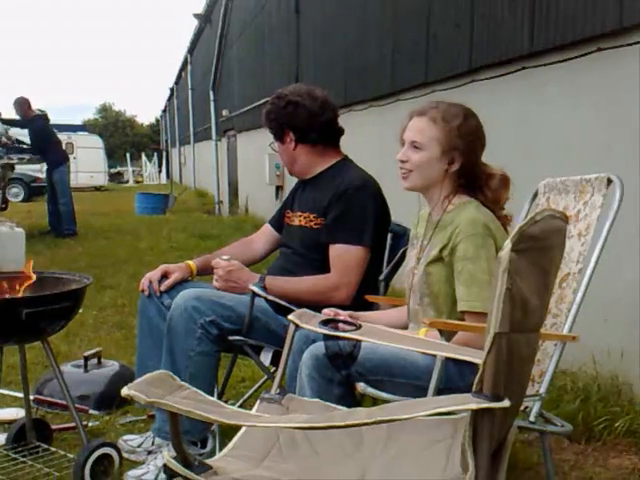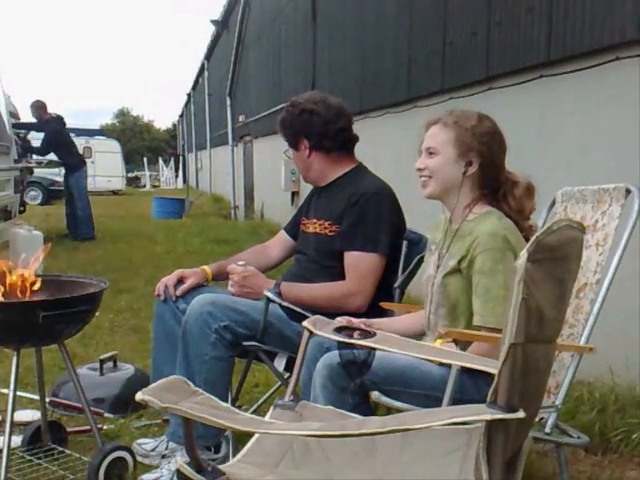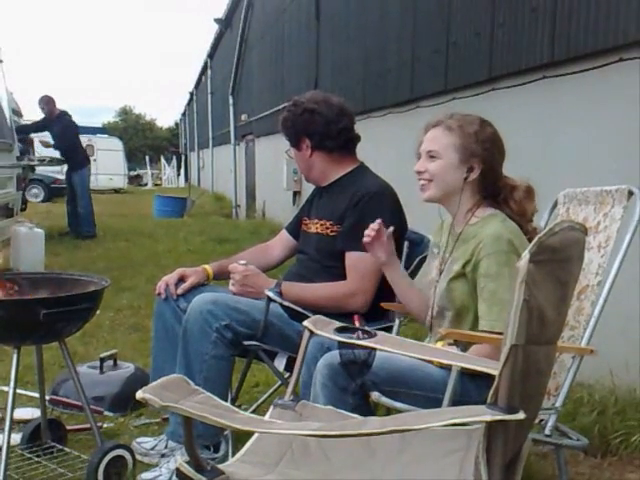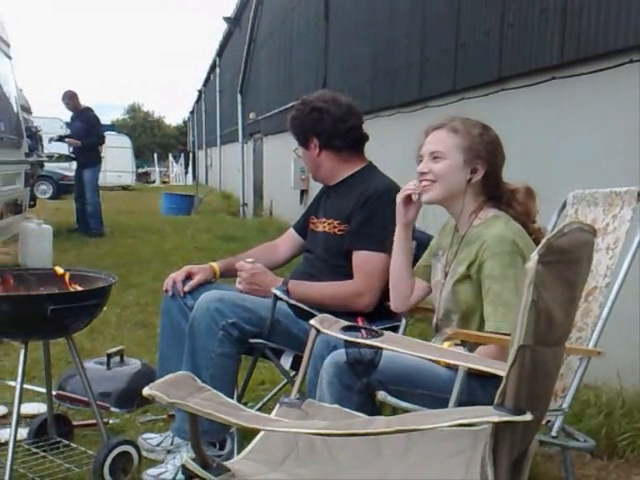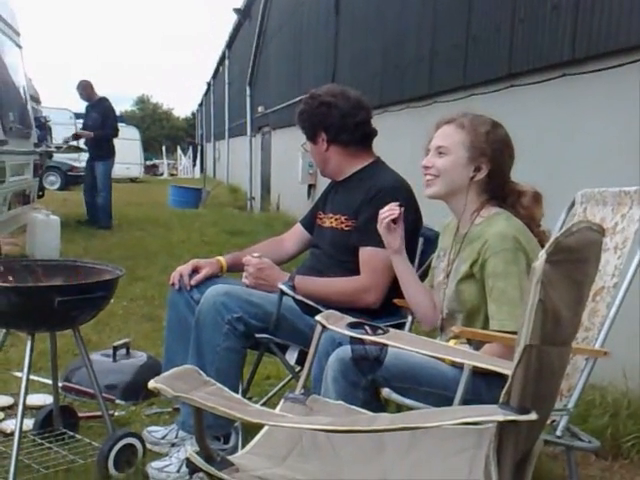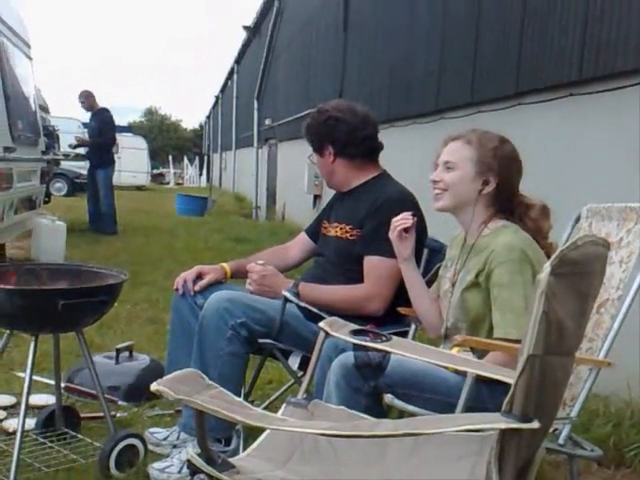
dt=0.5s
person 1, frame 1
left shoulder: (354, 189)
right shoulder: (305, 187)
left elbow: (341, 289)
right elbow: (257, 243)
left wrist: (255, 283)
right wrist: (192, 265)
right hip: (275, 300)
left knee: (193, 307)
right knee: (160, 292)
left ankle: (187, 441)
right ankle: (164, 420)
person 1, frame 2
left shoulder: (369, 196)
right shoulder: (320, 194)
left elbow: (356, 296)
right elbow: (273, 249)
left wrist: (270, 289)
right wrist: (207, 270)
right hip: (290, 307)
left knee: (208, 313)
right knee: (175, 297)
left ankle: (199, 445)
right ankle: (179, 426)
person 1, frame 3
left shoulder: (371, 196)
right shoulder: (323, 194)
left elbow: (357, 296)
right elbow: (274, 248)
left wrist: (272, 289)
right wrist: (207, 270)
right hip: (292, 306)
left knee: (209, 311)
right knee: (175, 297)
left ankle: (199, 445)
right ankle: (178, 424)
person 1, frame 4
left shoulder: (377, 195)
right shoulder: (330, 193)
left elbow: (364, 295)
right elbow: (281, 247)
left wrist: (279, 287)
right wrist: (215, 268)
right hip: (299, 305)
left knee: (215, 309)
right knee: (183, 294)
left ankle: (205, 442)
right ankle: (183, 423)
person 1, frame 5
left shoulder: (386, 191)
right shoulder: (338, 188)
left elbow: (370, 291)
right elbow: (288, 242)
left wrist: (285, 282)
right wrist: (221, 262)
right hip: (304, 299)
left knee: (223, 302)
right knee: (189, 287)
left ankle: (210, 436)
right ankle: (187, 414)
person 1, frame 6
left shoulder: (391, 203)
right shoulder: (343, 198)
left elbow: (374, 300)
right elbow: (292, 250)
left wrist: (289, 289)
right wrist: (226, 269)
right hip: (310, 307)
left knee: (225, 308)
right knee: (194, 292)
left ankle: (211, 440)
right ankle: (190, 419)
person 2, frame 1
left shoulder: (471, 224)
right shoulder: (427, 218)
left elbow: (477, 337)
left wrist: (393, 344)
right wrist: (357, 318)
left hip: (462, 366)
right hip: (426, 351)
left knee: (322, 358)
right knee: (308, 338)
person 2, frame 2
left shoulder: (491, 235)
right shoulder: (446, 228)
left elbow: (492, 349)
left wrist: (415, 355)
right wrist: (371, 325)
left hip: (478, 378)
right hip: (443, 361)
left knee: (336, 367)
right knee: (322, 346)
person 2, frame 3
left shoulder: (495, 238)
right shoulder: (448, 229)
left elbow: (495, 352)
right elbow: (428, 311)
left wrist: (415, 356)
right wrist: (387, 261)
left hip: (480, 380)
right hip: (442, 361)
left knee: (337, 367)
right knee: (323, 345)
person 2, frame 4
left shoulder: (499, 239)
right shoulder: (450, 230)
left elbow: (501, 352)
right elbow: (401, 301)
left wrist: (429, 358)
right wrist: (403, 227)
left hip: (487, 382)
right hip: (449, 362)
left knee: (343, 366)
right knee: (329, 343)
person 2, frame 5
left shoulder: (500, 236)
right shoulder: (453, 229)
left elbow: (507, 350)
right elbow: (431, 318)
left wrist: (438, 361)
right wrist: (396, 251)
left hip: (491, 380)
right hip: (456, 361)
left knee: (348, 362)
person 2, frame 6
left shoulder: (508, 248)
right shoulder: (461, 241)
left elbow: (511, 359)
right elbow: (437, 327)
left wrist: (441, 372)
right wrist: (405, 260)
left hip: (495, 389)
right hip: (459, 369)
left knee: (352, 368)
right knee: (339, 348)
person 3, frame 1
left shoulder: (38, 126)
right shoulder: (32, 119)
left elbow: (35, 150)
right elbow: (17, 123)
left hip: (59, 163)
right hip: (52, 163)
left knee: (63, 198)
right knee: (52, 197)
left ankle: (69, 229)
right ankle: (56, 228)
person 3, frame 2
left shoulder: (53, 128)
right shoulder: (48, 123)
left elbow: (43, 151)
right elbow: (31, 126)
left wrist: (22, 145)
right wrist: (12, 125)
left hip: (76, 167)
right hip: (70, 166)
left knee: (81, 201)
right knee: (70, 201)
left ankle: (87, 233)
right ankle: (73, 231)
person 3, frame 3
left shoulder: (67, 122)
right shoulder: (49, 121)
left elbow: (73, 145)
right elbow: (31, 128)
left wrist: (52, 145)
left hip: (80, 165)
right hip: (71, 165)
left knee: (82, 200)
right knee: (71, 199)
left ankle: (89, 231)
right ankle: (75, 229)
person 3, frame 4
left shoulder: (90, 117)
right shoulder: (74, 117)
left elbow: (100, 140)
left wrist: (80, 143)
right wrist: (60, 138)
left hip: (91, 163)
right hip: (80, 163)
left knee: (91, 198)
right knee: (79, 197)
left ankle: (97, 229)
right ankle: (82, 226)
person 3, frame 5
left shoulder: (106, 107)
right shoulder: (89, 108)
left elbow: (113, 132)
left wrist: (92, 135)
right wrist: (74, 136)
left hip: (104, 156)
right hip: (92, 155)
left knee: (102, 190)
right knee: (88, 189)
left ankle: (105, 221)
right ankle: (92, 218)
person 3, frame 6
left shoulder: (106, 117)
right shoulder: (93, 117)
left elbow: (110, 141)
left wrist: (88, 141)
right wrist: (81, 143)
left hip: (104, 164)
right hip: (94, 163)
left knee: (105, 196)
right knee: (92, 196)
left ankle: (110, 227)
right ankle: (95, 225)
